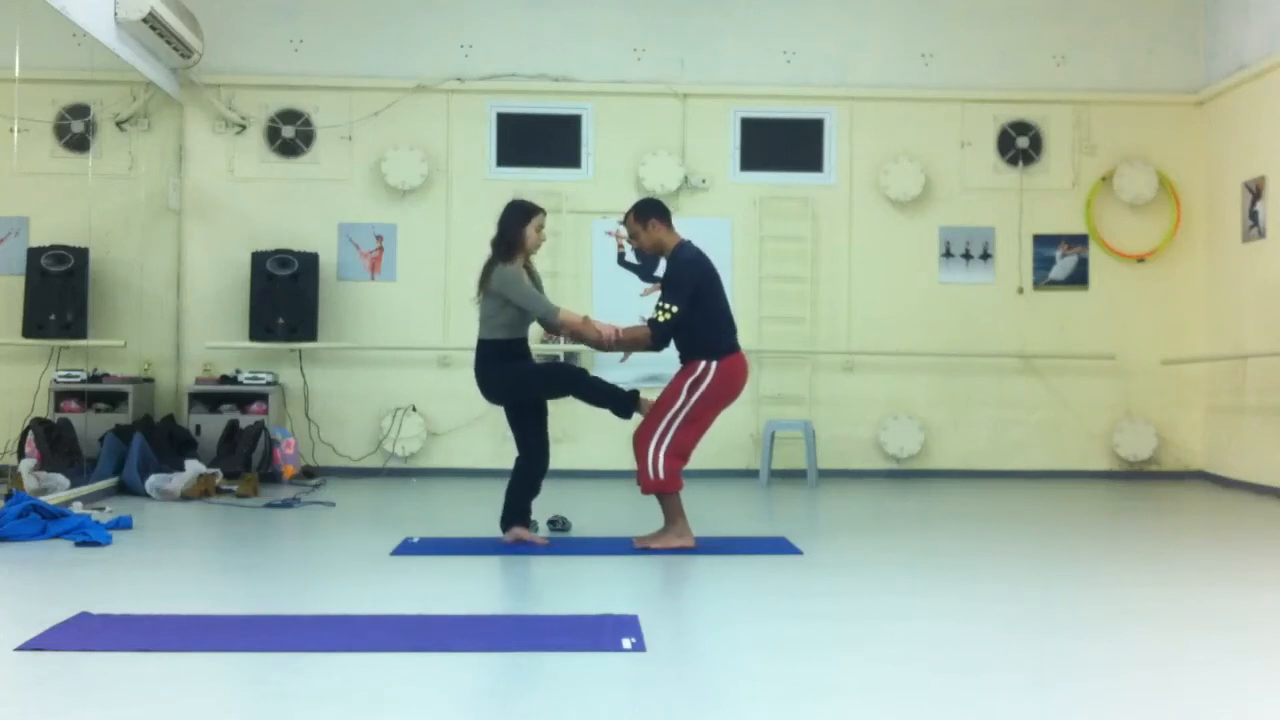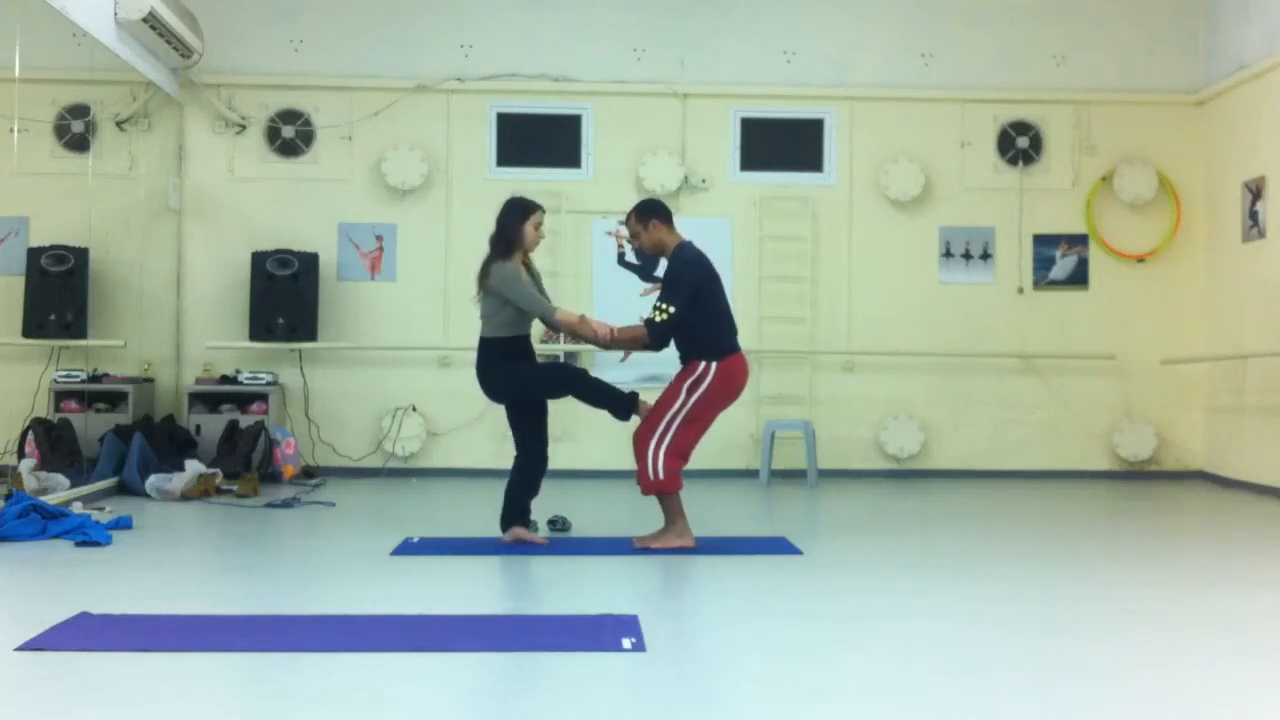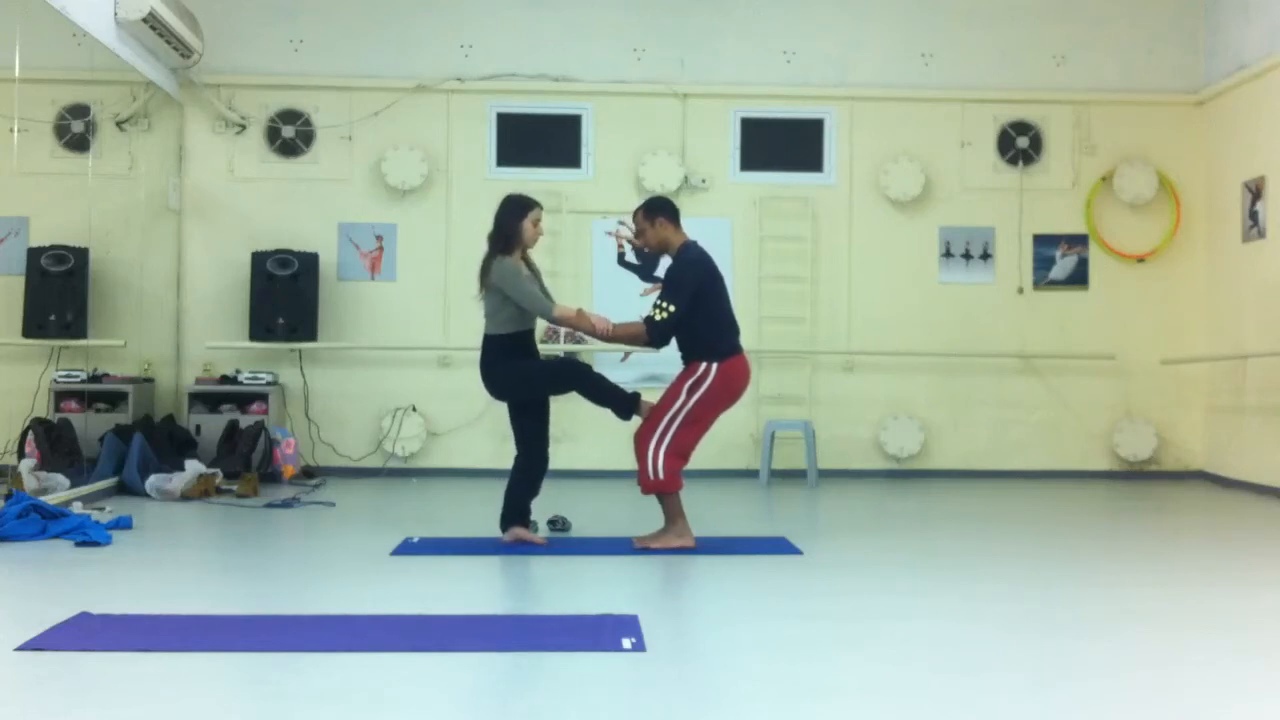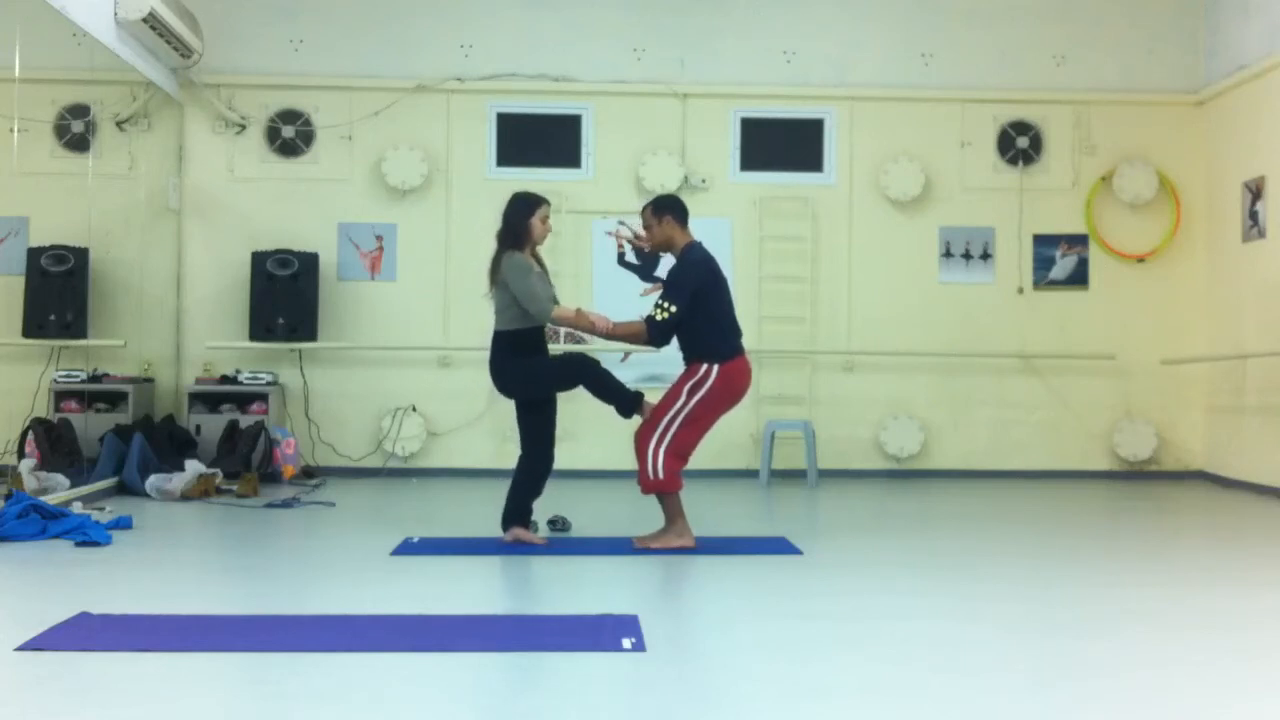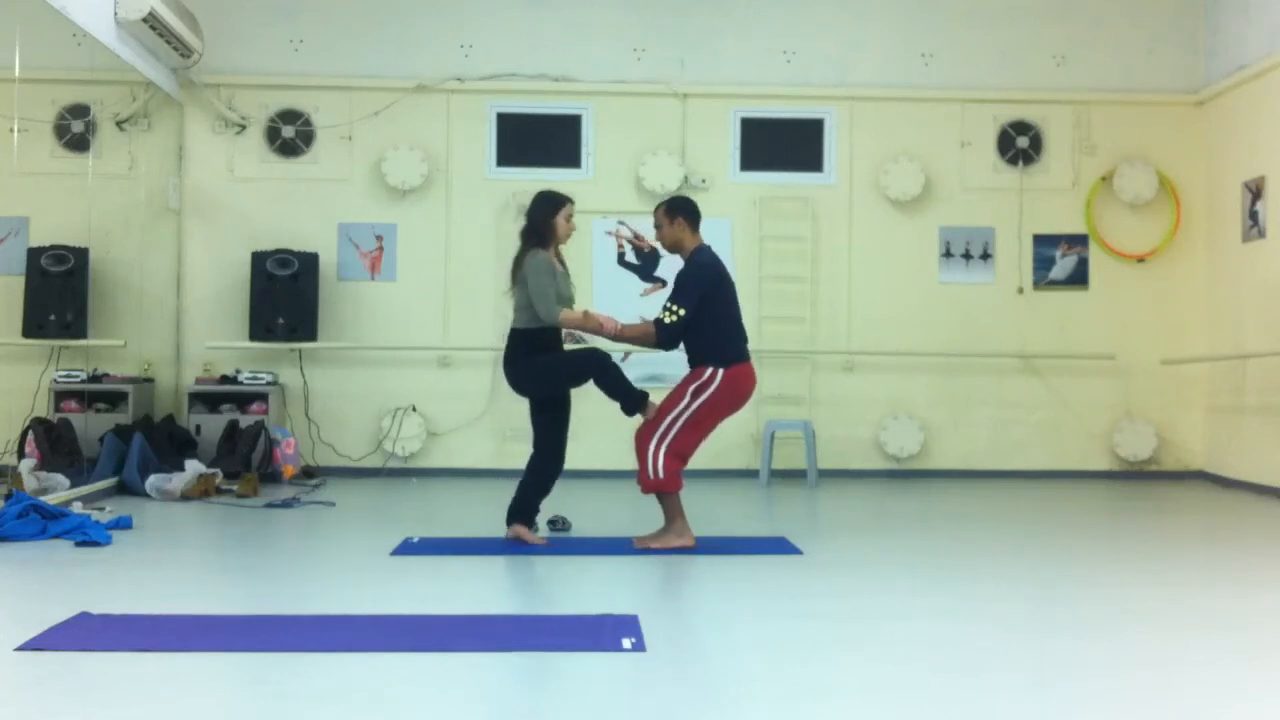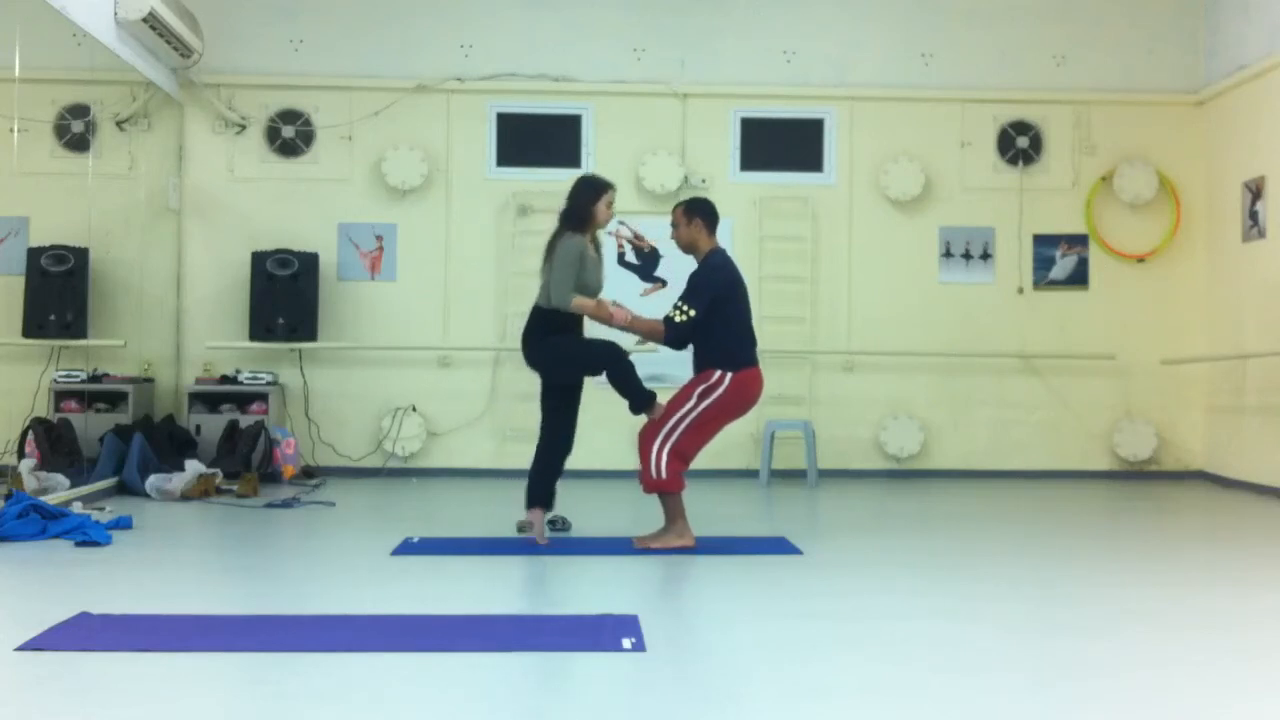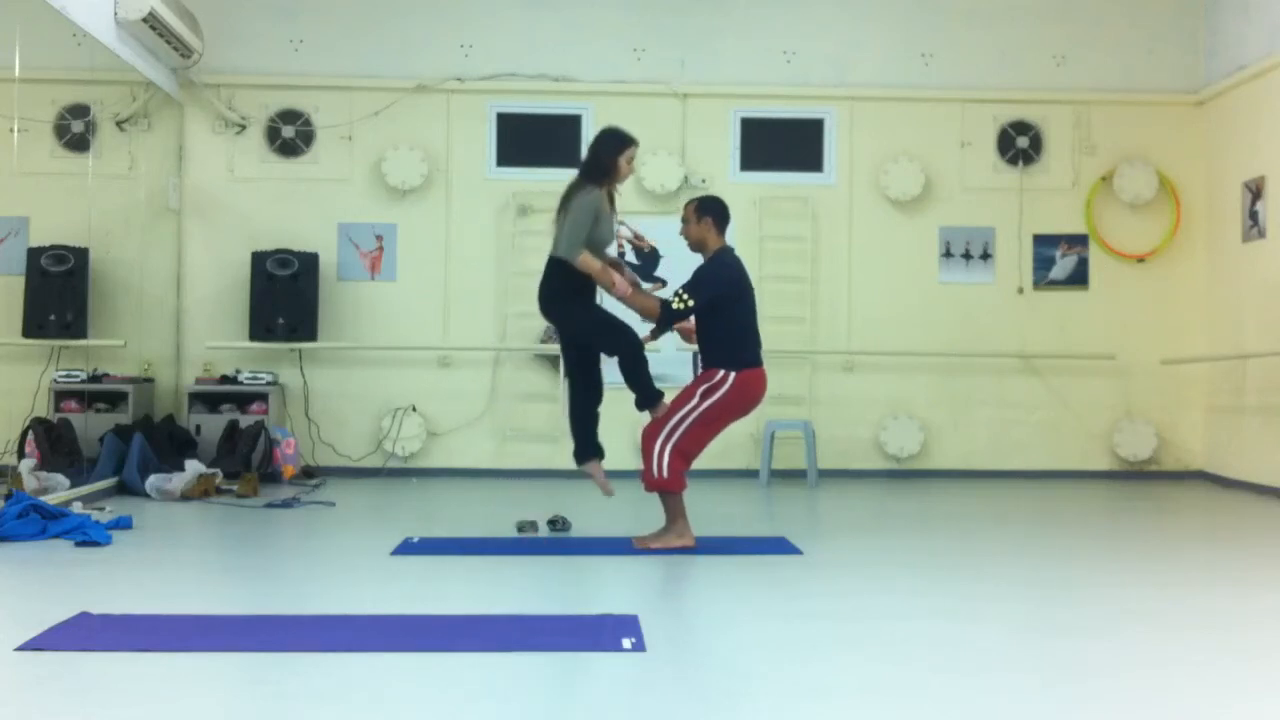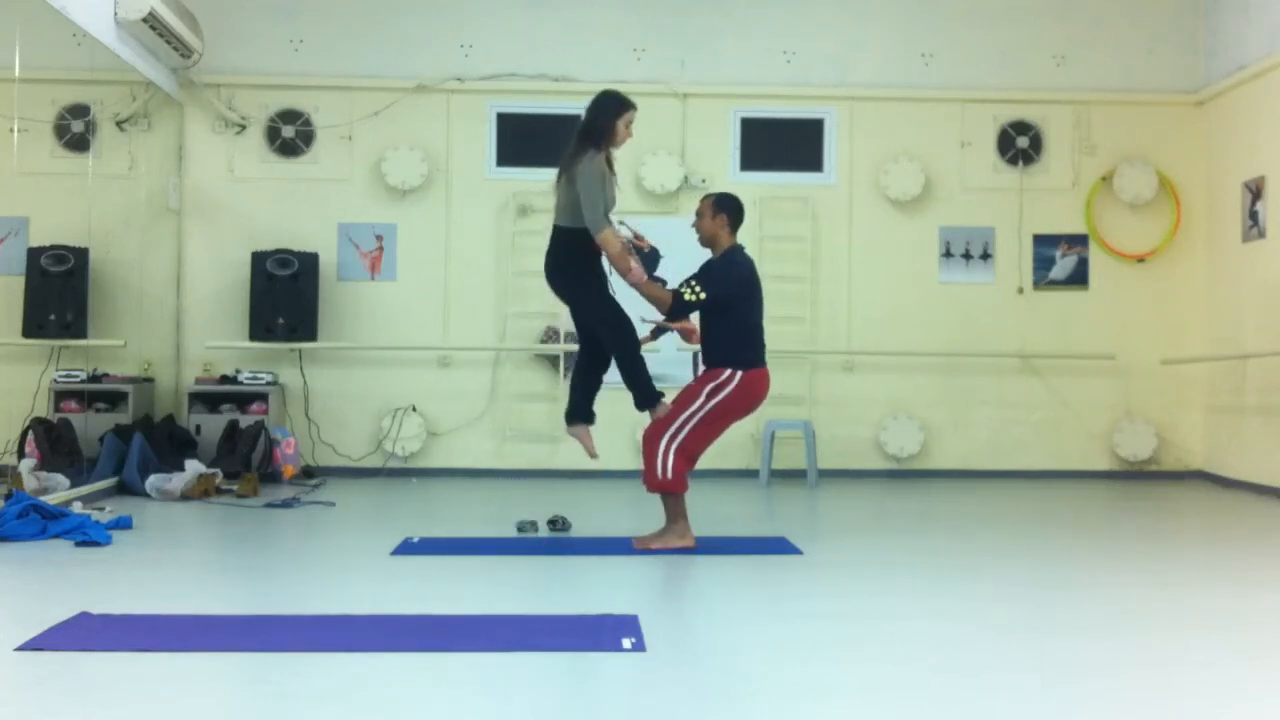
dt=0.3s
person 1, frame 1
left shoulder: (528, 272)
right shoulder: (502, 272)
left elbow: (549, 322)
right elbow: (546, 310)
left wrist: (585, 333)
right wrist: (591, 325)
left hip: (518, 365)
right hip: (496, 368)
left knee: (535, 452)
right knee: (568, 377)
left ankle: (514, 524)
right ankle: (636, 404)
person 1, frame 2
left shoulder: (527, 270)
right shoulder: (501, 270)
left elbow: (548, 316)
right elbow: (543, 310)
left wrist: (584, 330)
right wrist: (588, 323)
left hip: (521, 362)
right hip: (498, 366)
left knee: (534, 451)
right knee: (569, 377)
left ankle: (514, 524)
right ankle: (637, 407)
person 1, frame 3
left shoulder: (526, 266)
right shoulder: (502, 267)
left elbow: (549, 309)
right elbow: (542, 308)
left wrist: (587, 324)
right wrist: (586, 318)
left hip: (523, 361)
right hip: (502, 364)
left knee: (534, 451)
right knee: (573, 372)
left ankle: (514, 524)
right ankle: (638, 407)
person 1, frame 4
left shoulder: (534, 262)
right shoulder: (512, 262)
left elbow: (552, 310)
right elbow: (541, 309)
left wrist: (586, 321)
right wrist: (586, 317)
left hip: (531, 359)
right hip: (512, 362)
left knee: (539, 451)
right knee: (582, 366)
left ankle: (515, 524)
right ankle: (639, 407)
person 1, frame 5
left shoulder: (554, 260)
right shoulder: (537, 259)
left elbow: (558, 316)
right elbow: (548, 312)
left wrist: (596, 323)
right wrist: (594, 320)
left hip: (545, 358)
right hip: (526, 360)
left knee: (550, 450)
right knee: (595, 361)
left ankle: (519, 520)
right ankle: (643, 406)
person 1, frame 6
left shoulder: (590, 244)
right shoulder: (570, 243)
right elbow: (561, 298)
left wrist: (609, 310)
right wrist: (605, 310)
left hip: (563, 339)
right hip: (543, 340)
left knee: (558, 431)
right knee: (611, 355)
left ankle: (537, 506)
right ankle: (650, 408)
person 1, frame 7
left shoulder: (603, 196)
right shoulder: (588, 196)
right elbow: (571, 249)
left wrist: (615, 269)
right wrist: (609, 279)
left hip: (576, 293)
right hip: (561, 293)
left knee: (586, 380)
right knee: (625, 340)
left ankle: (589, 456)
right ankle: (654, 406)
person 1, frame 8
left shoulder: (600, 161)
right shoulder: (589, 162)
right elbow: (594, 222)
left wrist: (622, 245)
right wrist: (623, 263)
left hip: (582, 260)
right hip: (569, 261)
left knee: (597, 343)
right knee: (619, 331)
left ankle: (579, 418)
right ankle: (652, 405)
person 2, frame 1
left shoulder: (685, 263)
right shoulder: (684, 260)
left elbow: (659, 331)
right elbow: (662, 334)
left wrist: (609, 336)
right wrist: (615, 340)
left hip: (714, 369)
right hip: (710, 366)
left knee: (655, 442)
right knee: (655, 442)
left ankle: (678, 531)
right ankle: (674, 528)
person 2, frame 2
left shoulder: (685, 264)
right shoulder: (685, 261)
left elbow: (656, 331)
right elbow: (661, 335)
left wrist: (607, 335)
right wrist: (613, 339)
left hip: (714, 370)
right hip: (712, 367)
left knee: (654, 442)
right knee: (655, 441)
left ankle: (679, 530)
right ankle: (674, 527)
person 2, frame 3
left shoulder: (687, 264)
right shoulder: (691, 260)
left elbow: (656, 330)
right elbow: (662, 332)
left wrist: (604, 331)
right wrist: (611, 331)
left hip: (715, 370)
right hip: (716, 368)
left knee: (655, 442)
right knee: (655, 440)
left ankle: (678, 530)
right ankle: (674, 527)
person 2, frame 4
left shoulder: (691, 266)
right shoulder: (695, 261)
left elbow: (657, 330)
right elbow: (666, 330)
left wrist: (603, 329)
right wrist: (612, 329)
left hip: (717, 372)
right hip: (718, 369)
left knee: (655, 442)
right knee: (657, 441)
left ankle: (679, 530)
right ankle: (674, 527)
person 2, frame 5
left shoulder: (697, 269)
right shoulder: (704, 264)
left elbow: (666, 334)
right elbow: (676, 331)
left wrist: (613, 330)
right wrist: (621, 329)
left hip: (721, 376)
right hip: (723, 373)
left knee: (655, 441)
right knee: (656, 440)
left ankle: (678, 530)
right ankle: (674, 527)
person 2, frame 6
left shoulder: (711, 272)
right shoulder: (716, 267)
left elbow: (676, 334)
right elbow: (689, 330)
left wrist: (625, 322)
right wrist: (632, 320)
left hip: (729, 380)
right hip: (729, 377)
left knee: (658, 442)
right knee: (661, 440)
left ankle: (679, 530)
right ankle: (675, 527)
person 2, frame 7
left shoulder: (718, 269)
right shoulder: (721, 266)
left elbow: (668, 314)
right elbow: (676, 310)
left wrist: (621, 291)
right wrist: (636, 289)
left hip: (733, 379)
right hip: (732, 375)
left knee: (661, 439)
right knee: (664, 439)
left ankle: (679, 530)
right ankle: (675, 527)
person 2, frame 8
left shoulder: (731, 267)
right shoulder: (722, 265)
left elbow: (676, 305)
right elbow: (680, 298)
left hip: (737, 378)
right hip: (730, 374)
left knee: (663, 440)
right knee: (666, 438)
left ankle: (679, 531)
right ankle: (675, 528)
